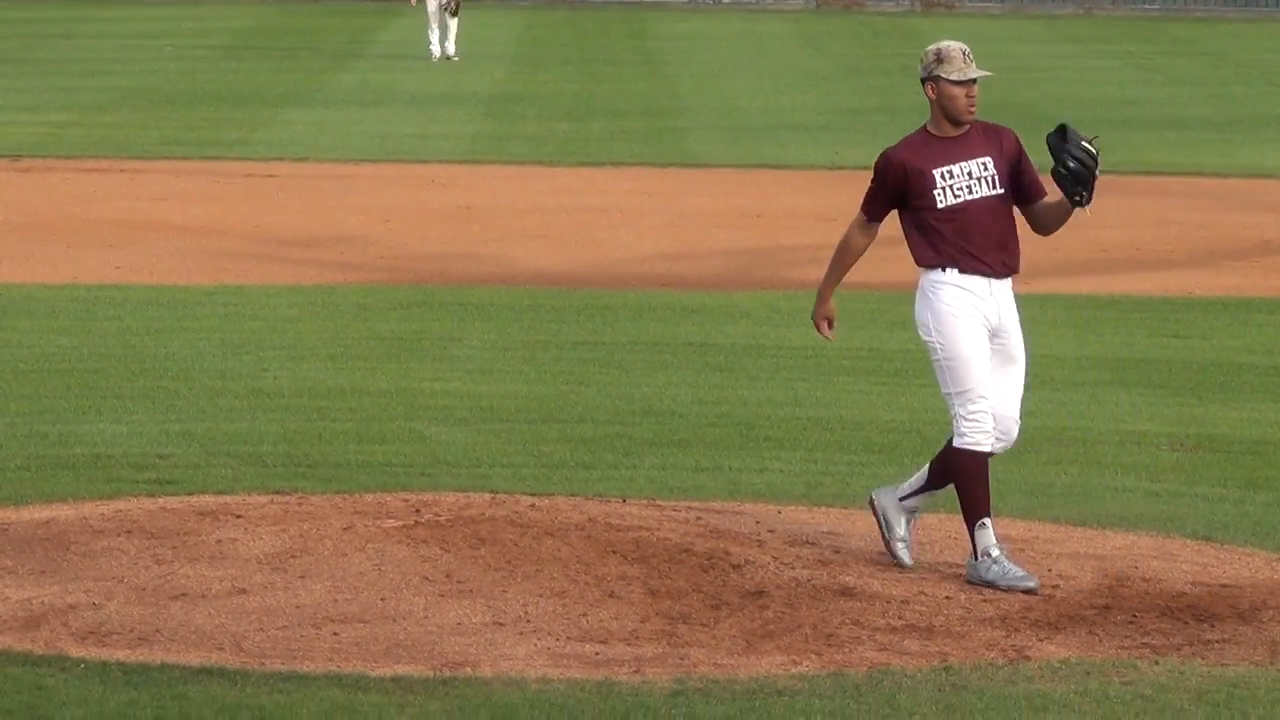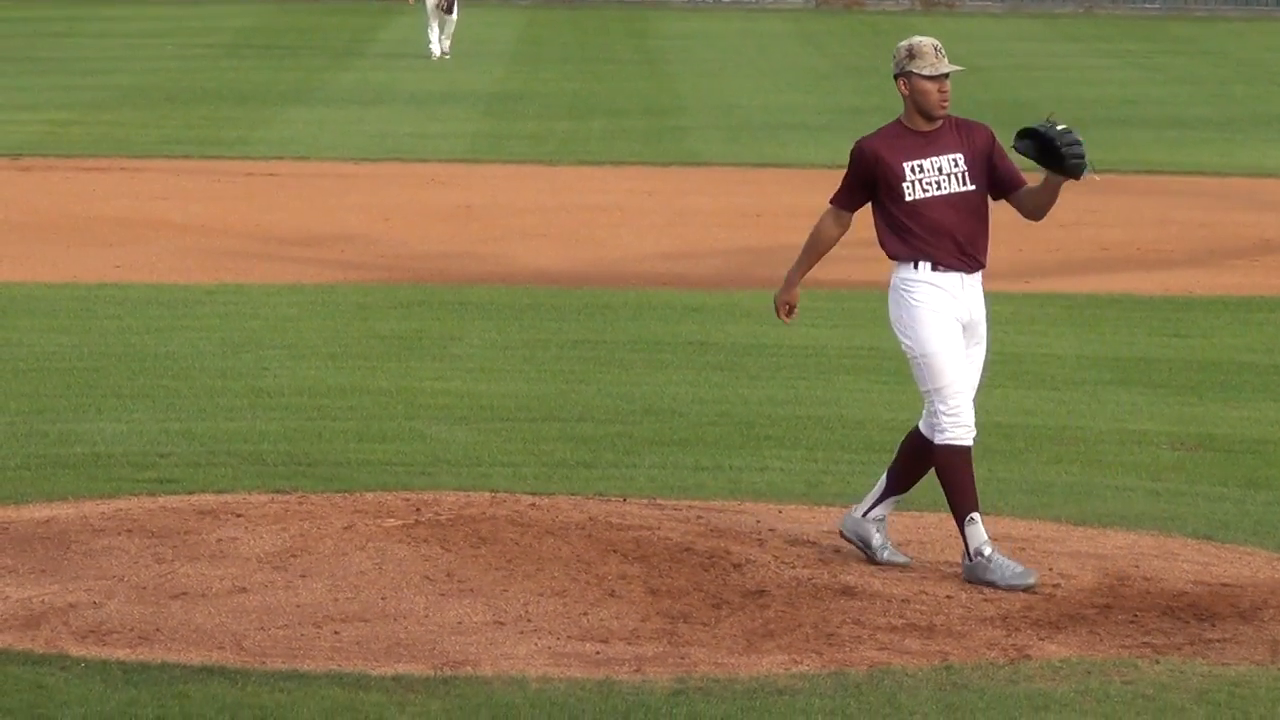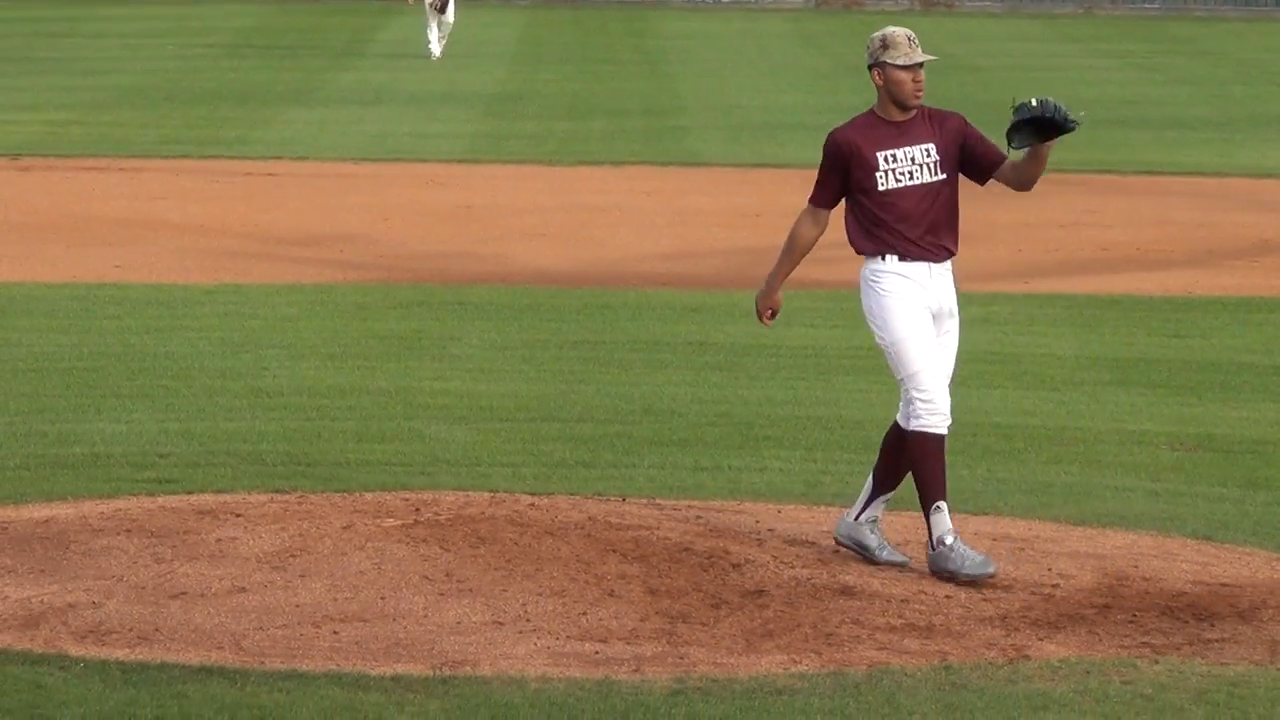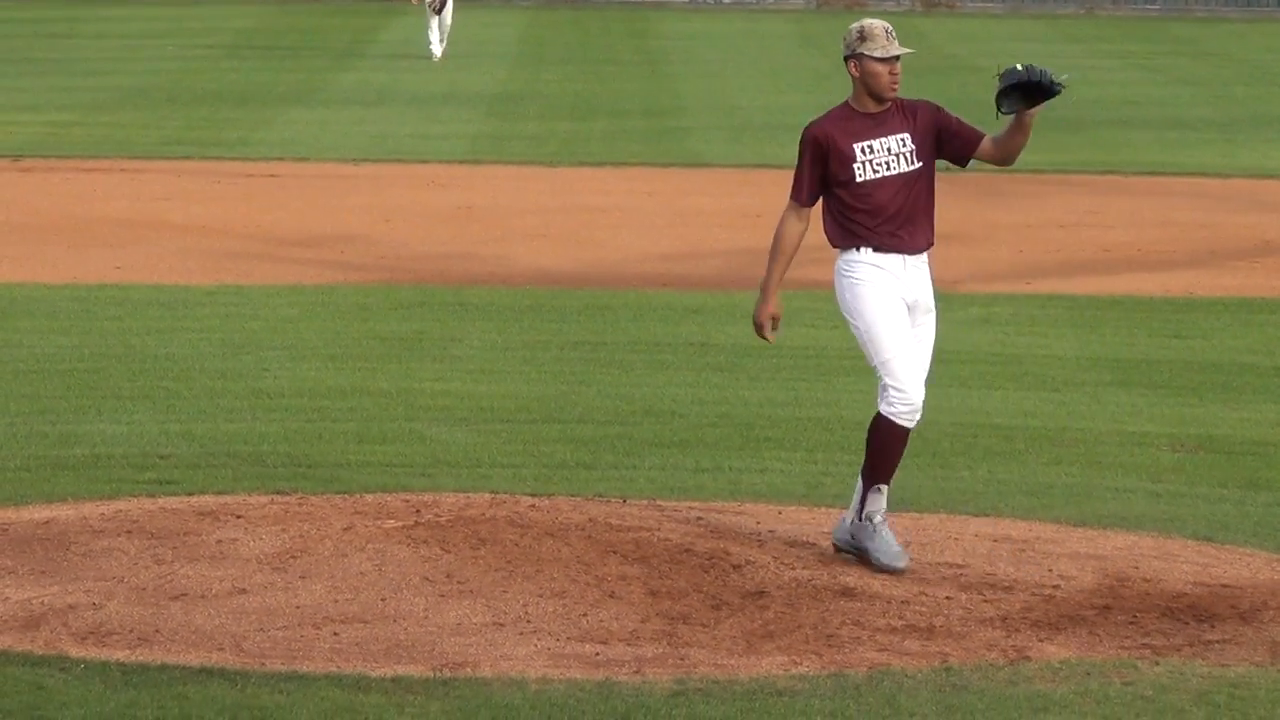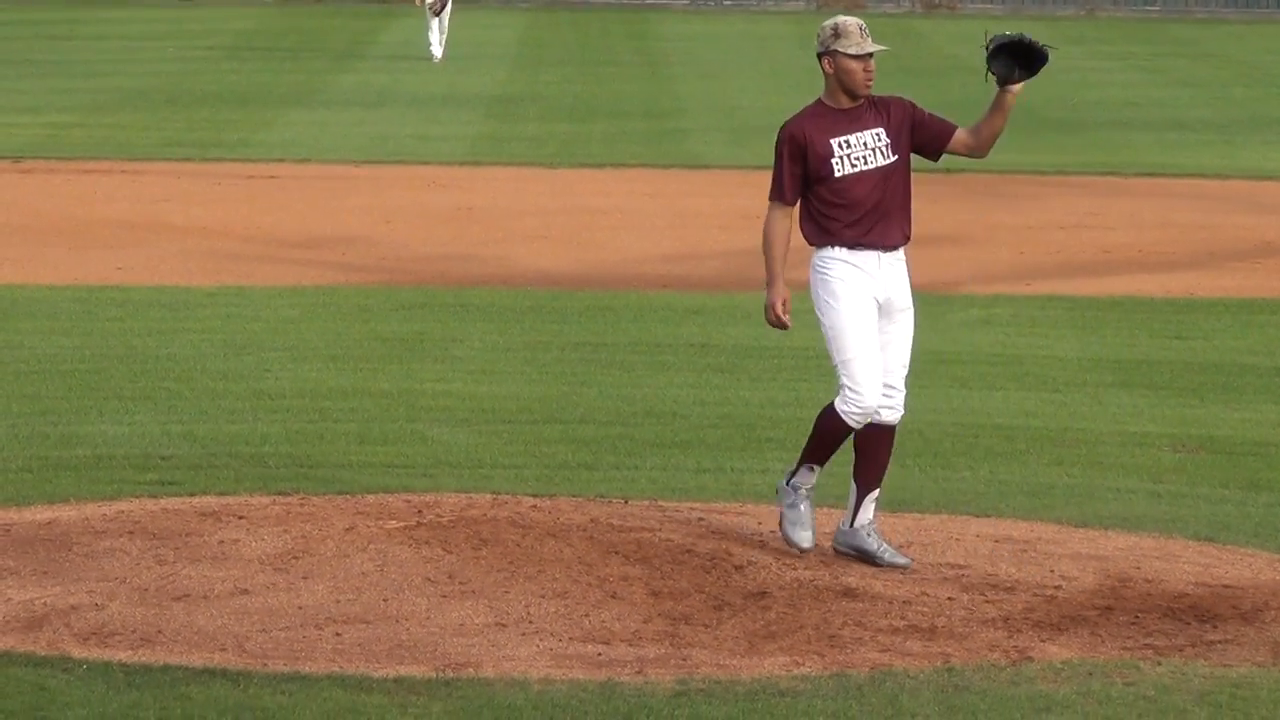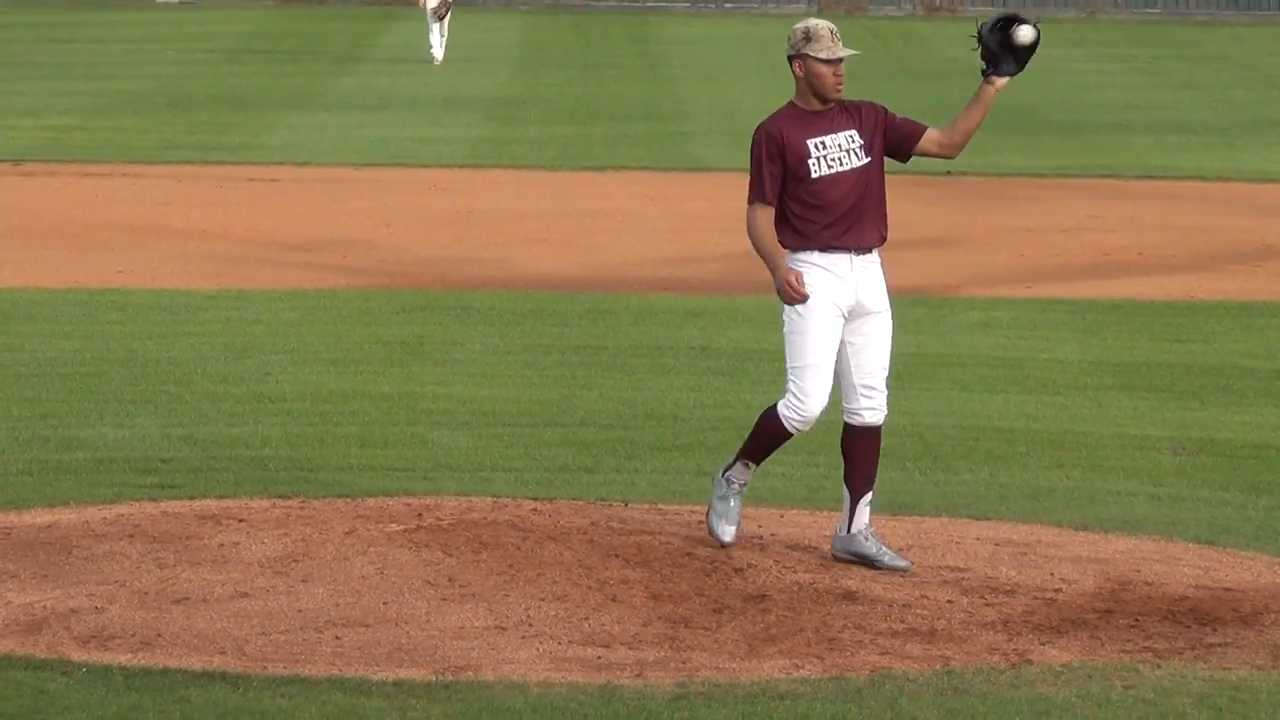
dt=0.1s
person 1, frame 1
left shoulder: (1003, 142)
right shoulder: (903, 159)
left elbow: (1044, 222)
right elbow: (863, 228)
left wrist: (1073, 197)
right wrist: (824, 295)
left hip: (1001, 298)
right hip: (951, 298)
left knee: (1000, 432)
right knee: (975, 425)
left ankle: (898, 502)
right ankle: (986, 554)
person 1, frame 2
left shoulder: (975, 138)
right shoulder: (876, 150)
left elbow: (1032, 207)
right elbow: (836, 216)
left wrist: (1056, 175)
right wrist: (792, 280)
left hip: (969, 293)
right hip: (920, 290)
left knee: (941, 420)
right knee: (955, 416)
left ankle: (866, 517)
right ankle: (977, 550)
person 1, frame 3
left shoulder: (949, 127)
right shoulder: (849, 140)
left elbow: (1018, 180)
right elbow: (816, 215)
left wrist: (1042, 145)
right wrist: (774, 283)
left hip: (941, 282)
right hip: (892, 280)
left knee: (921, 410)
right knee: (931, 403)
left ankle: (860, 521)
right ankle: (942, 540)
person 1, frame 4
left shoulder: (922, 116)
right shoulder: (825, 133)
left elbow: (999, 154)
right elbow: (795, 214)
left wrist: (1025, 113)
right wrist: (769, 291)
left hip: (916, 273)
right hip: (863, 271)
left knee: (905, 403)
right knee: (902, 393)
left ankle: (857, 523)
right ankle: (875, 514)
person 1, frame 5
left shoulder: (897, 114)
right shoulder: (801, 130)
left elbow: (976, 144)
right elbow: (779, 211)
left wrist: (1007, 94)
right wrist: (774, 284)
left hip: (895, 271)
right hip: (842, 270)
left knee: (888, 402)
right knee: (860, 395)
left ankle: (856, 526)
right ankle: (798, 485)
person 1, frame 6
left shoulder: (868, 118)
right shoulder: (775, 132)
left elbow: (949, 143)
right elbow: (758, 216)
left wrist: (992, 86)
right wrist: (778, 267)
left hip: (868, 275)
right hip: (813, 281)
left knee: (868, 405)
right knee: (805, 403)
left ankle: (855, 530)
right ankle: (732, 480)
